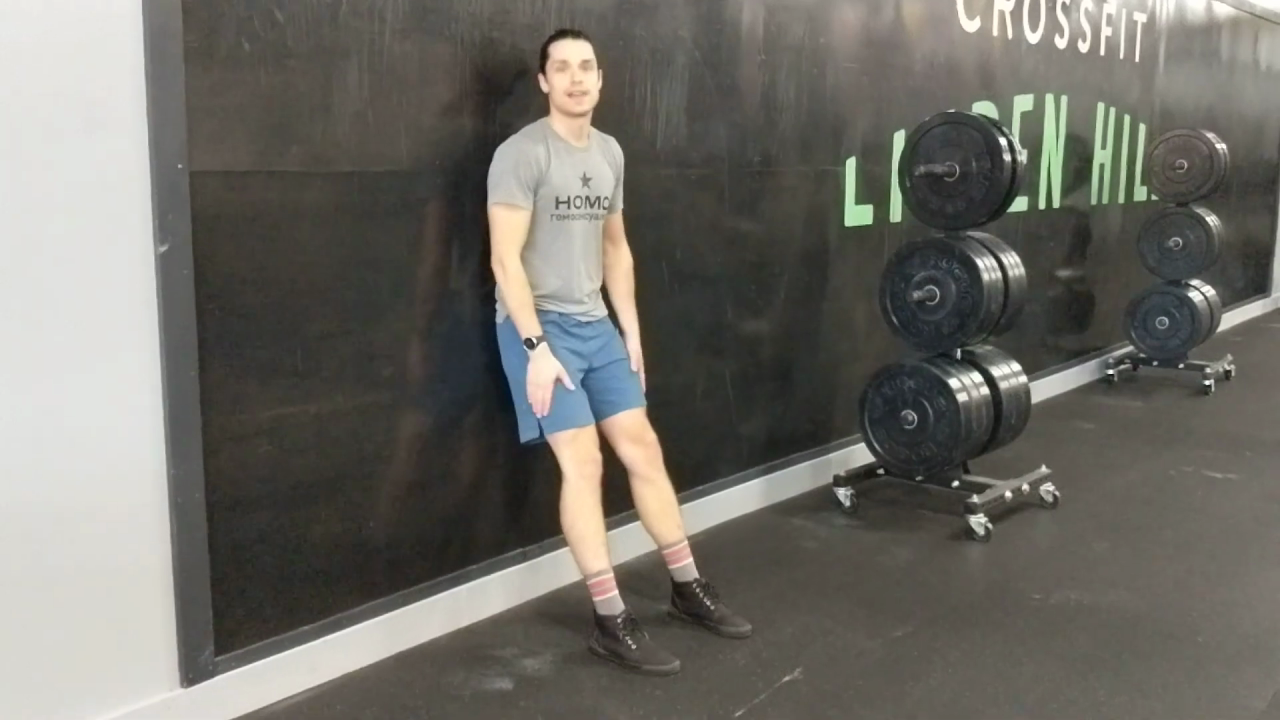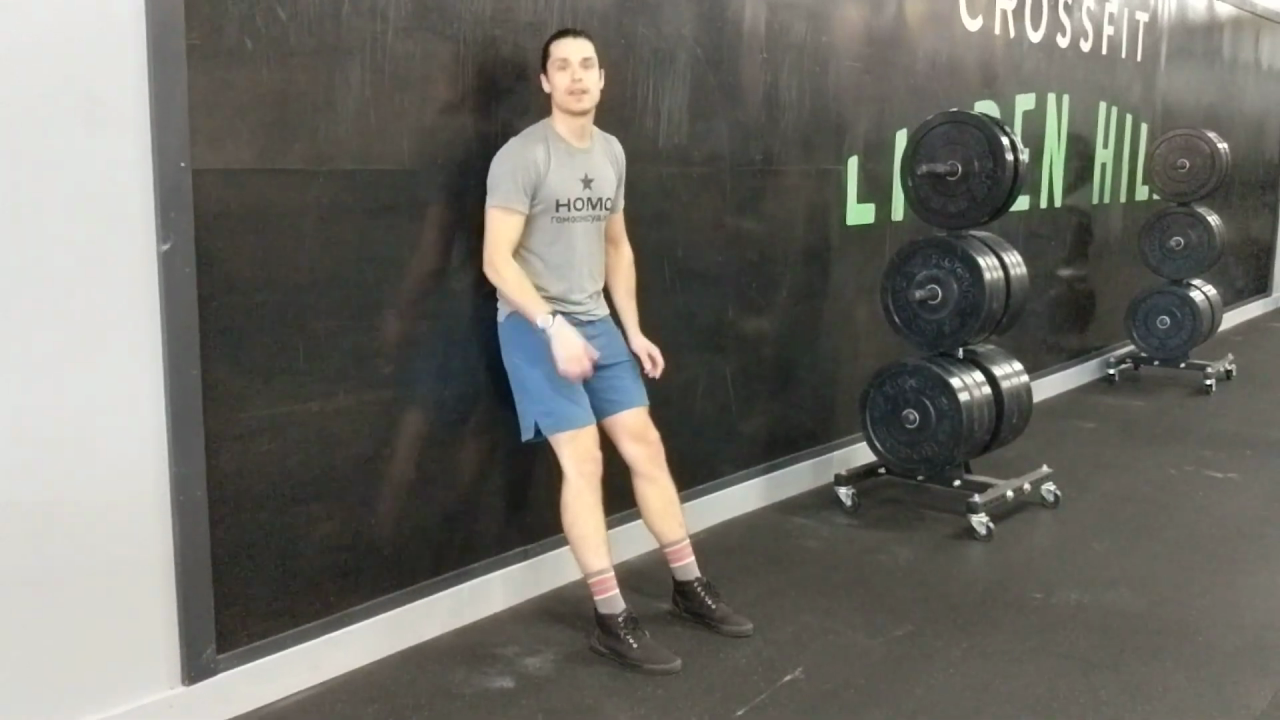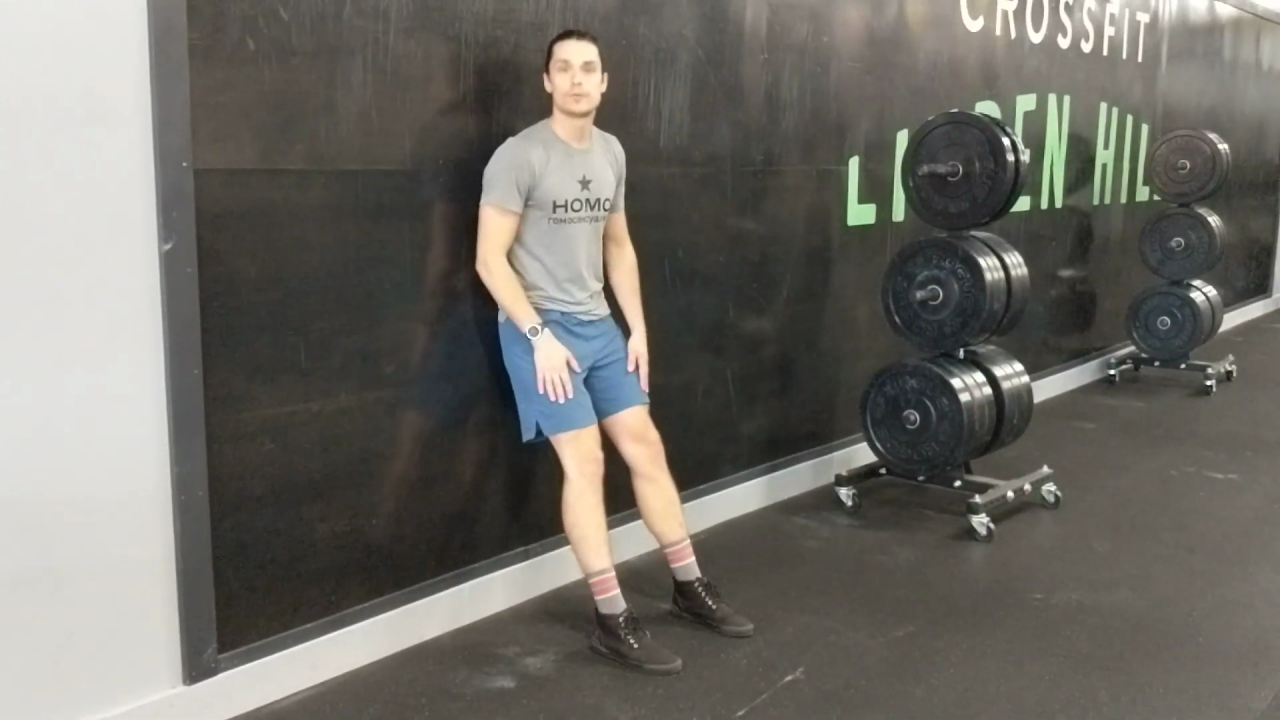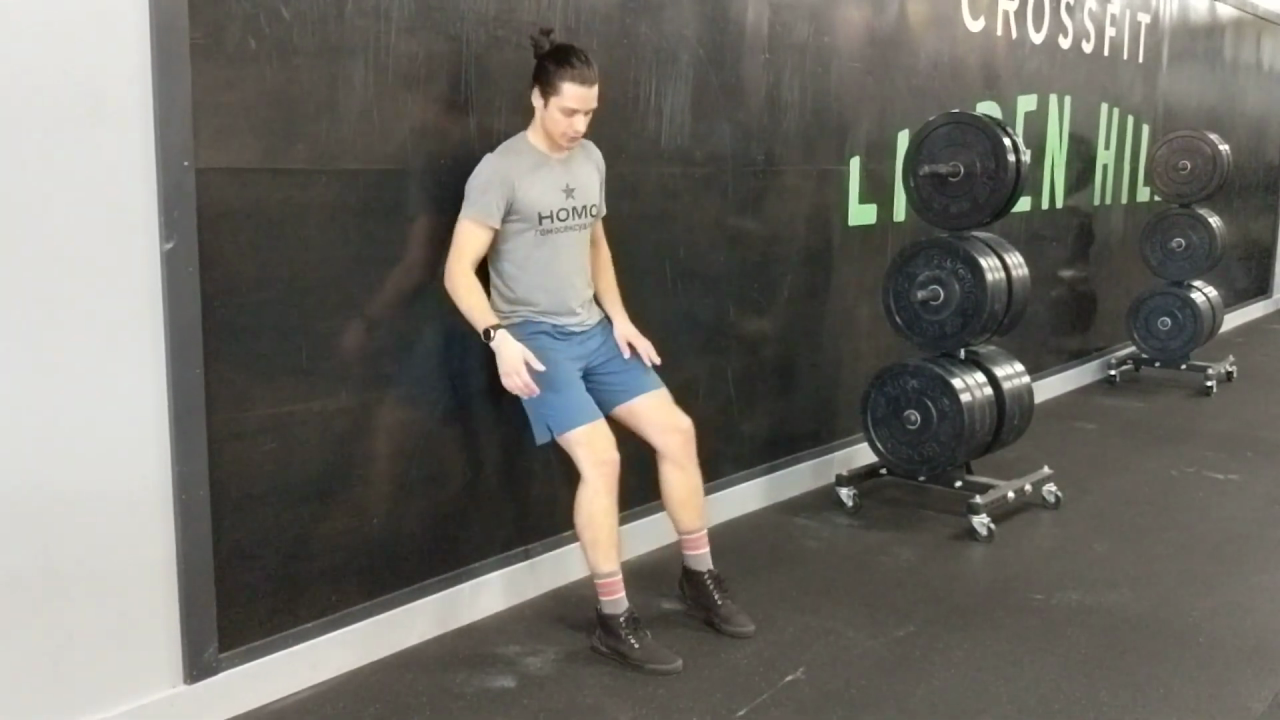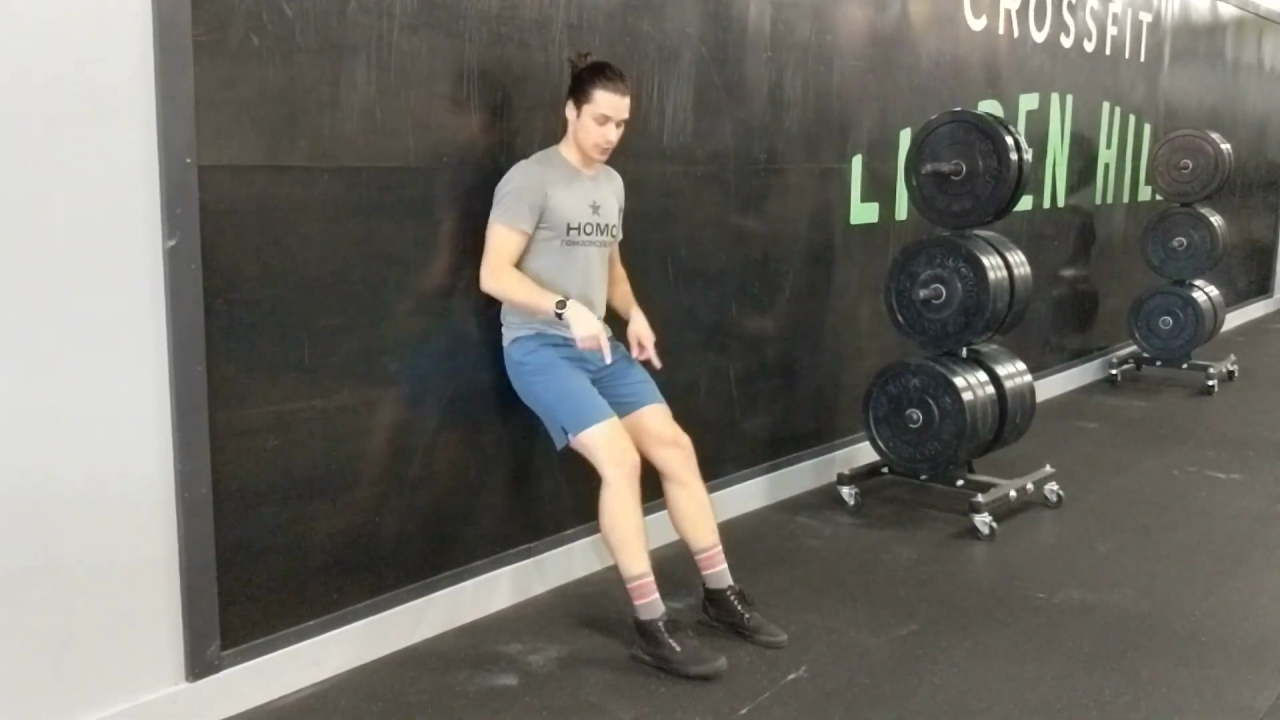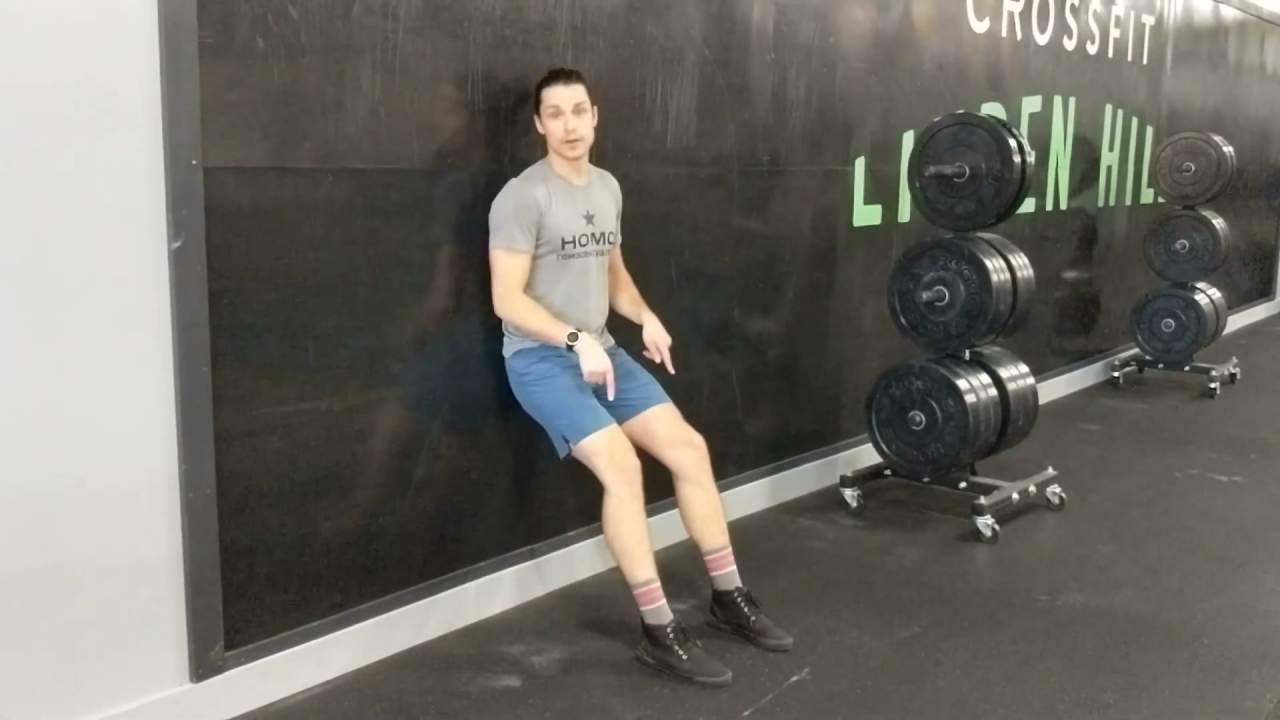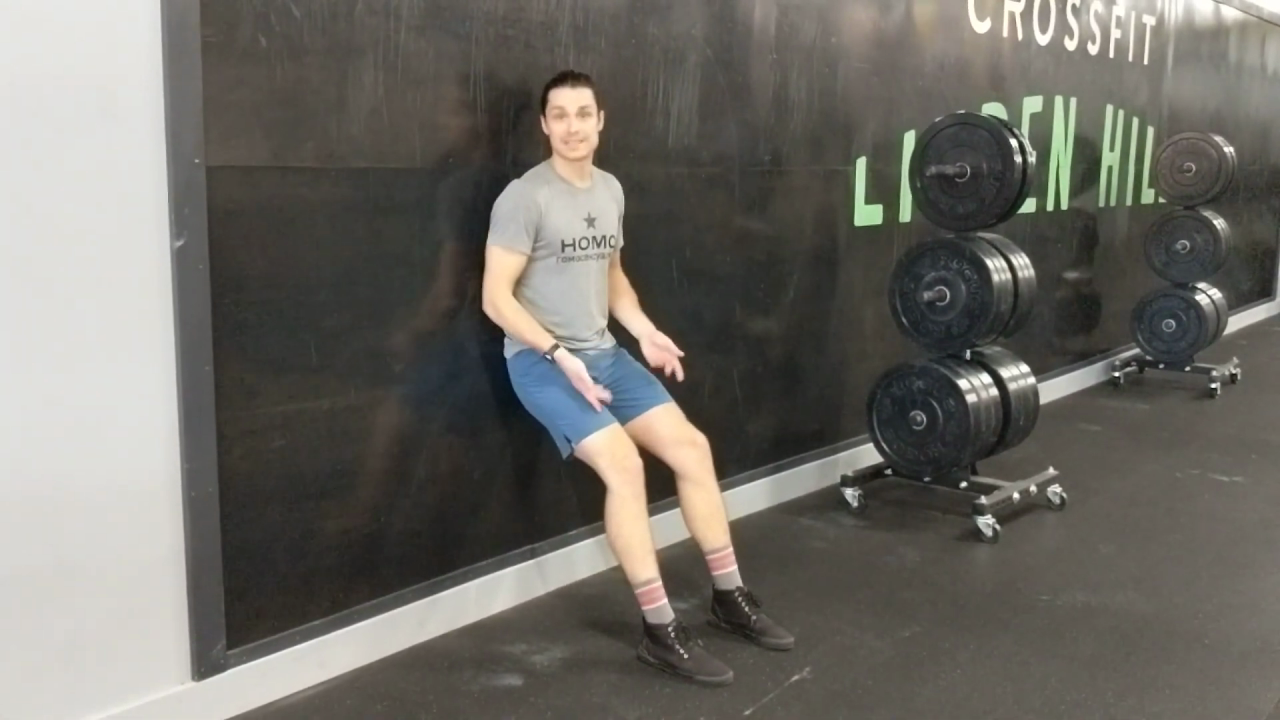
dt=0.7s
person 1, frame 1
left shoulder: (609, 152)
right shoulder: (521, 154)
right elbow: (506, 259)
left wrist: (631, 332)
right wrist: (537, 347)
left hip: (596, 326)
right hip: (539, 327)
left knee: (643, 450)
right knee: (583, 464)
left ankle: (689, 588)
right ankle: (611, 622)
person 1, frame 2
left shoulder: (611, 152)
right shoulder: (523, 156)
right elbow: (497, 260)
left wrist: (634, 331)
right wrist: (554, 326)
left hip: (598, 322)
right hip: (536, 325)
left knee: (646, 447)
right knee: (584, 463)
left ankle: (690, 587)
right ankle: (612, 621)
person 1, frame 3
left shoulder: (612, 152)
right shoulder: (520, 156)
right elbow: (490, 259)
left wrist: (638, 328)
right wrist: (540, 335)
left hip: (599, 325)
right hip: (540, 328)
left knee: (646, 447)
right knee: (585, 463)
left ankle: (691, 587)
right ankle: (612, 621)
person 1, frame 4
left shoulder: (591, 159)
right shoulder: (501, 172)
right elbow: (458, 270)
left wrist: (620, 319)
right wrist: (500, 338)
left hip: (594, 332)
right hip: (535, 340)
left knee: (676, 431)
right knee: (601, 459)
left ankle: (700, 579)
right ankle: (614, 621)
person 1, frame 5
left shoulder: (612, 183)
right shoulder: (529, 180)
right elbow: (494, 274)
left wrist: (633, 317)
right wrist: (566, 309)
left hip: (600, 348)
right hip: (539, 347)
left knee: (676, 448)
right knee: (620, 458)
left ankle: (721, 595)
right ankle: (652, 626)
person 1, frame 6
left shoulder: (607, 187)
right shoulder: (523, 196)
right elbow: (508, 299)
left wrist: (645, 317)
right wrist: (575, 341)
left hip: (601, 352)
right hip: (540, 359)
left knee: (688, 448)
right knee: (620, 465)
left ankle: (729, 596)
right ankle: (658, 632)
person 1, frame 7
left shoulder: (611, 190)
right shoulder: (525, 197)
right elbow: (496, 297)
left wrist: (647, 334)
right wrist: (559, 355)
left hip: (604, 354)
right hip: (542, 361)
left knee: (692, 447)
right knee: (623, 464)
left ankle: (730, 597)
right ankle: (660, 631)
